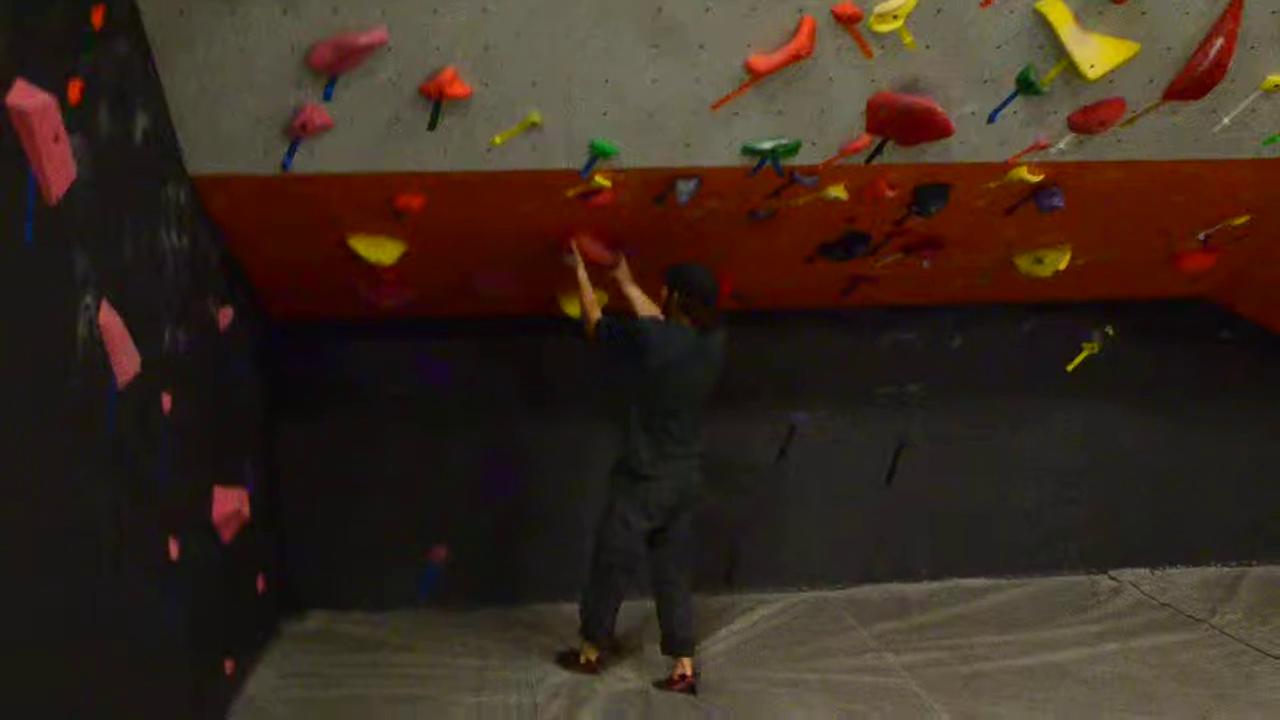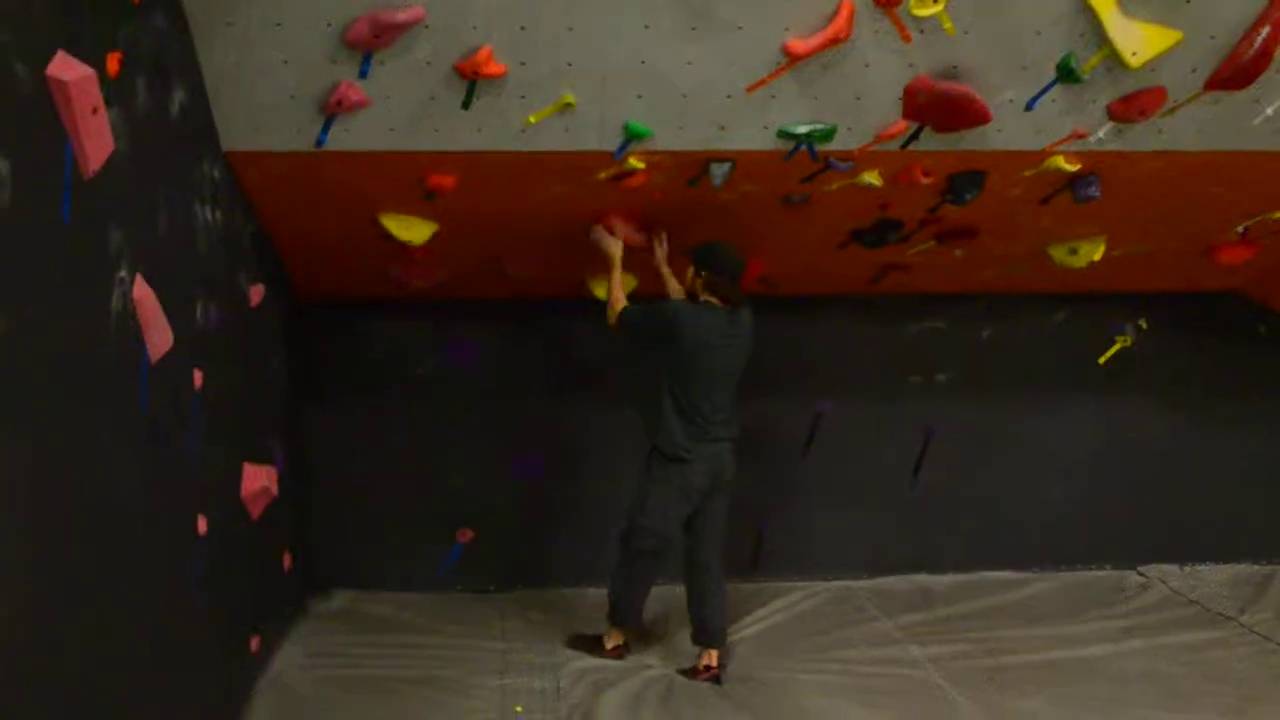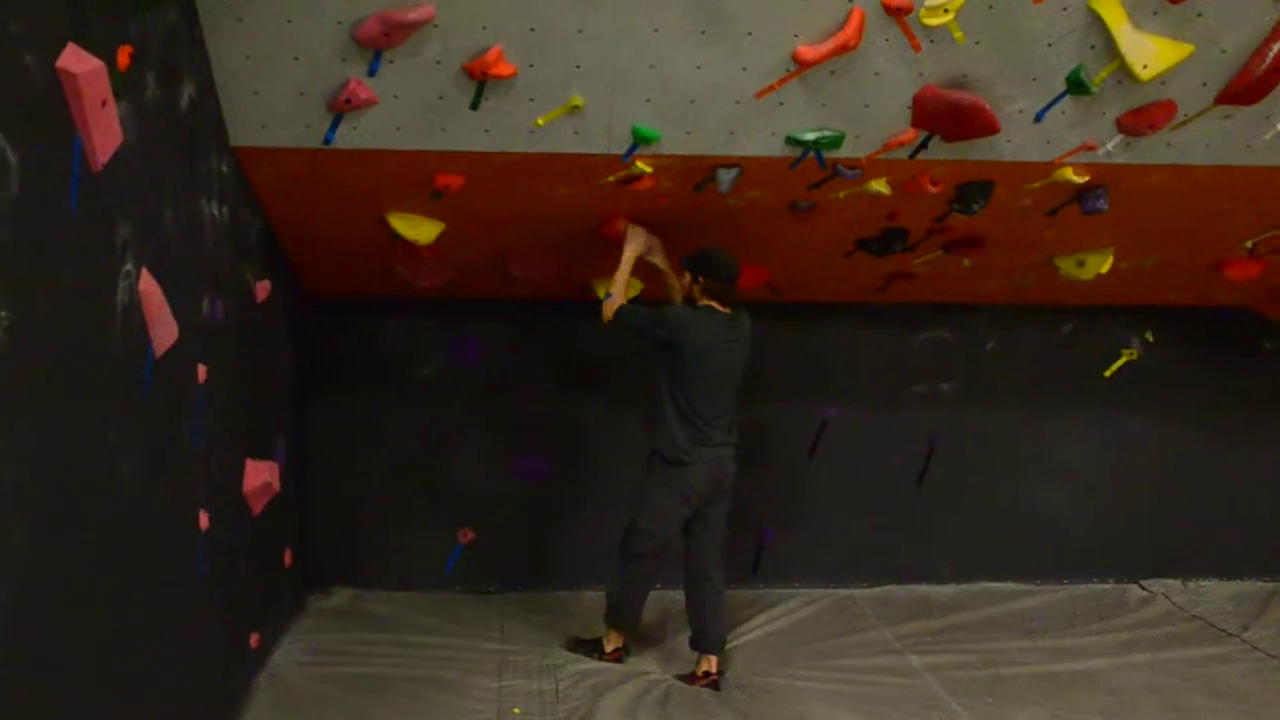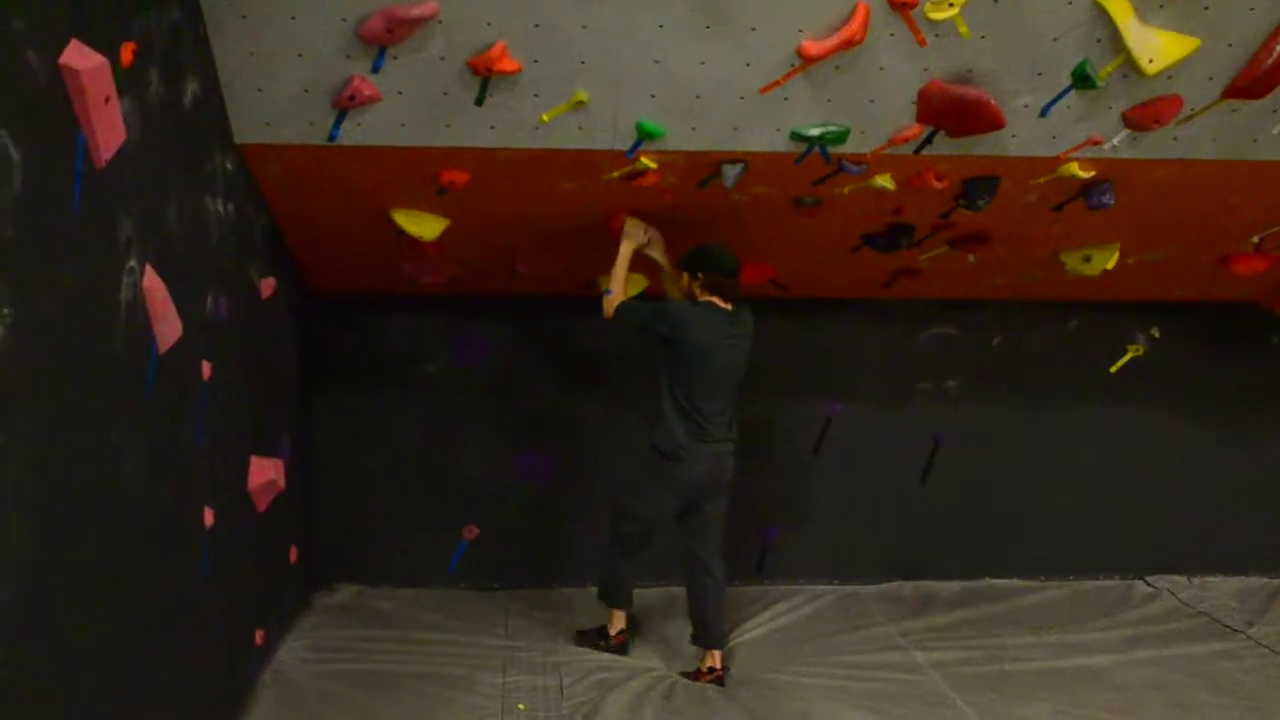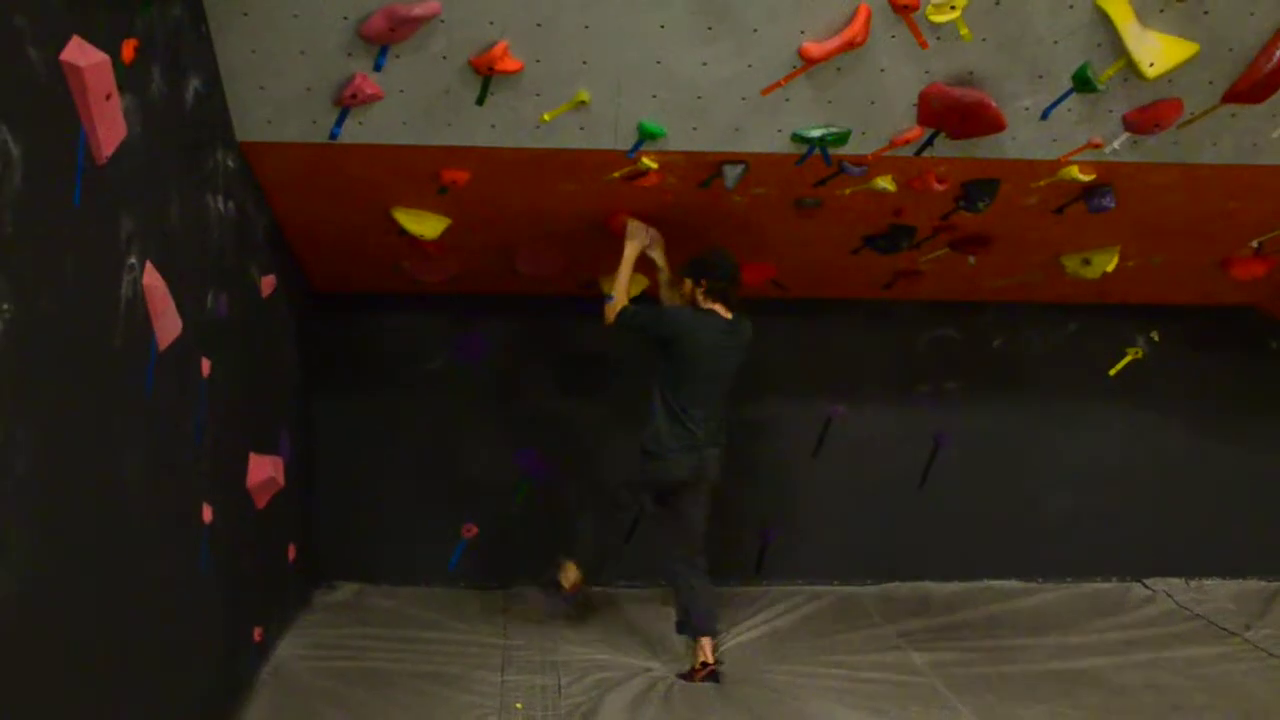
dt=0.3s
person 1, frame 1
left shoulder: (650, 339)
right shoulder: (713, 340)
left elbow: (595, 326)
left wrist: (581, 273)
right wrist: (626, 282)
left hip: (644, 480)
right hip: (686, 477)
left knee: (612, 566)
right knee: (673, 571)
left ankle: (591, 652)
right ankle: (684, 669)
person 1, frame 2
left shoulder: (679, 318)
right shoulder: (741, 320)
left elbow: (618, 316)
left wrist: (615, 257)
right wrist: (662, 268)
left hip: (680, 462)
right hip: (720, 459)
left knee: (642, 549)
right knee: (707, 558)
left ankle: (616, 637)
right ankle: (711, 658)
person 1, frame 3
left shoulder: (679, 323)
right shoulder: (740, 325)
left elbow: (611, 310)
left wrist: (630, 255)
right wrist: (662, 265)
left hip: (681, 466)
right hip: (721, 464)
left knee: (640, 552)
right knee: (707, 563)
left ankle: (614, 641)
right ankle: (709, 665)
person 1, frame 4
left shoulder: (682, 321)
right shoulder: (742, 322)
left elbow: (611, 307)
left wrist: (628, 248)
right wrist: (660, 258)
left hip: (678, 460)
right hip: (720, 459)
left knee: (624, 533)
right knee: (706, 558)
left ankle: (615, 628)
right ankle: (714, 661)
person 1, frame 5
left shoulder: (683, 325)
right shoulder: (739, 331)
left elbow: (614, 312)
left wrist: (631, 251)
right wrist: (658, 260)
left hip: (664, 458)
right hip: (705, 461)
right knee: (687, 555)
left ankle: (570, 577)
right ankle: (706, 656)
